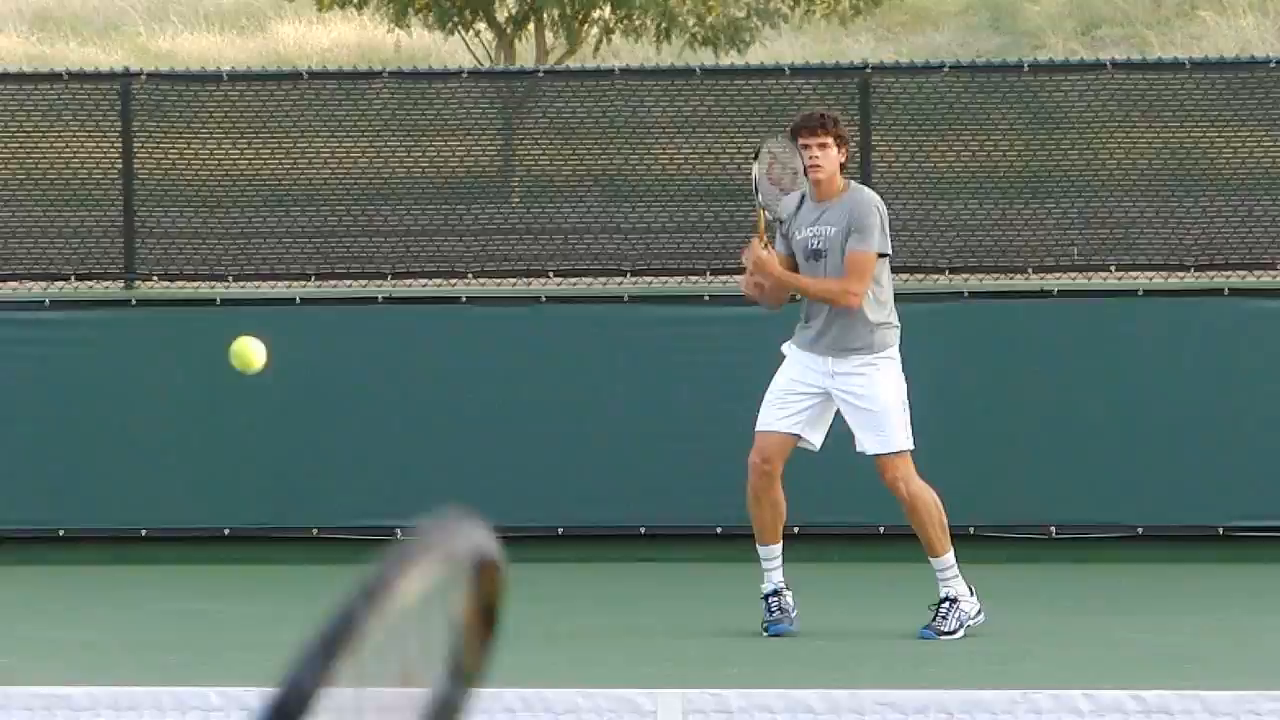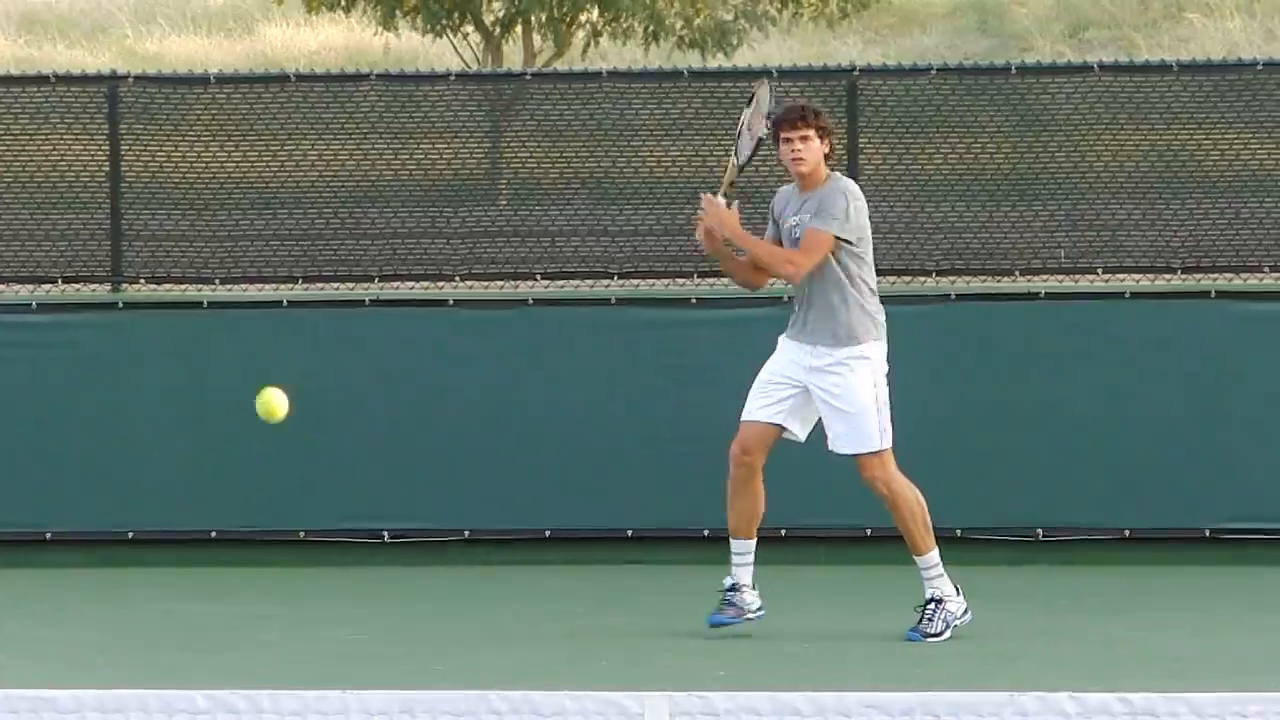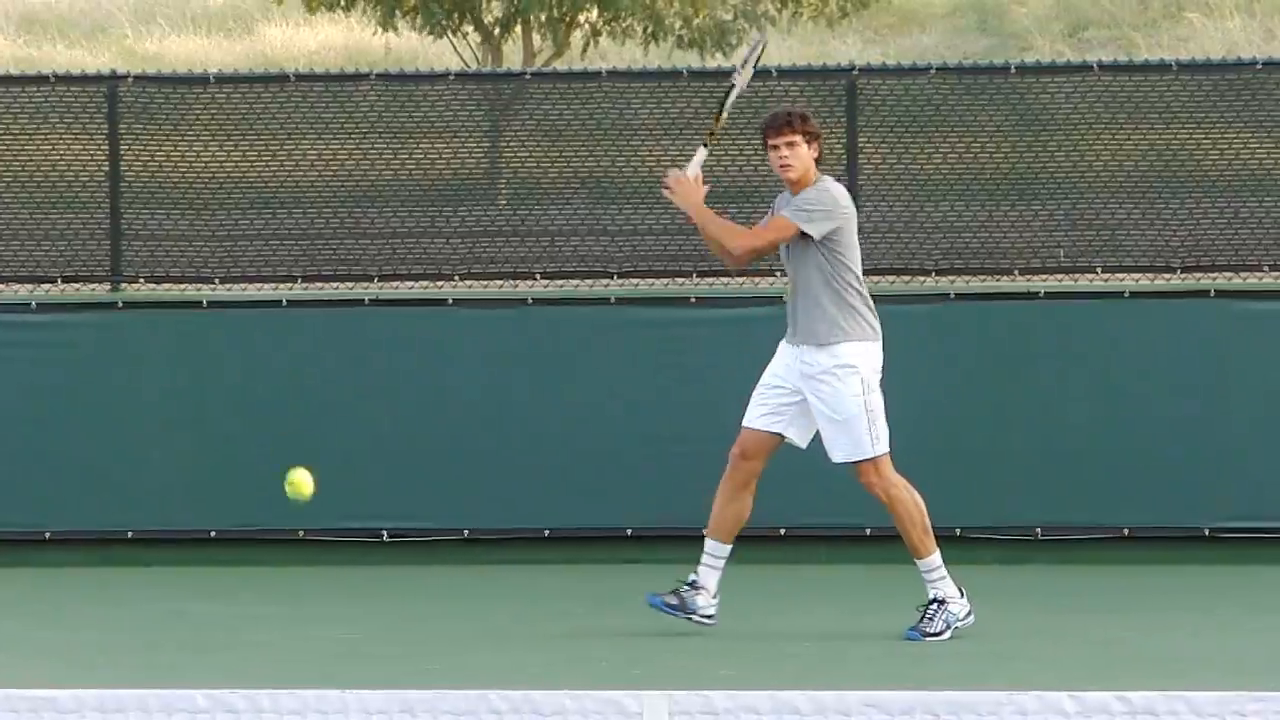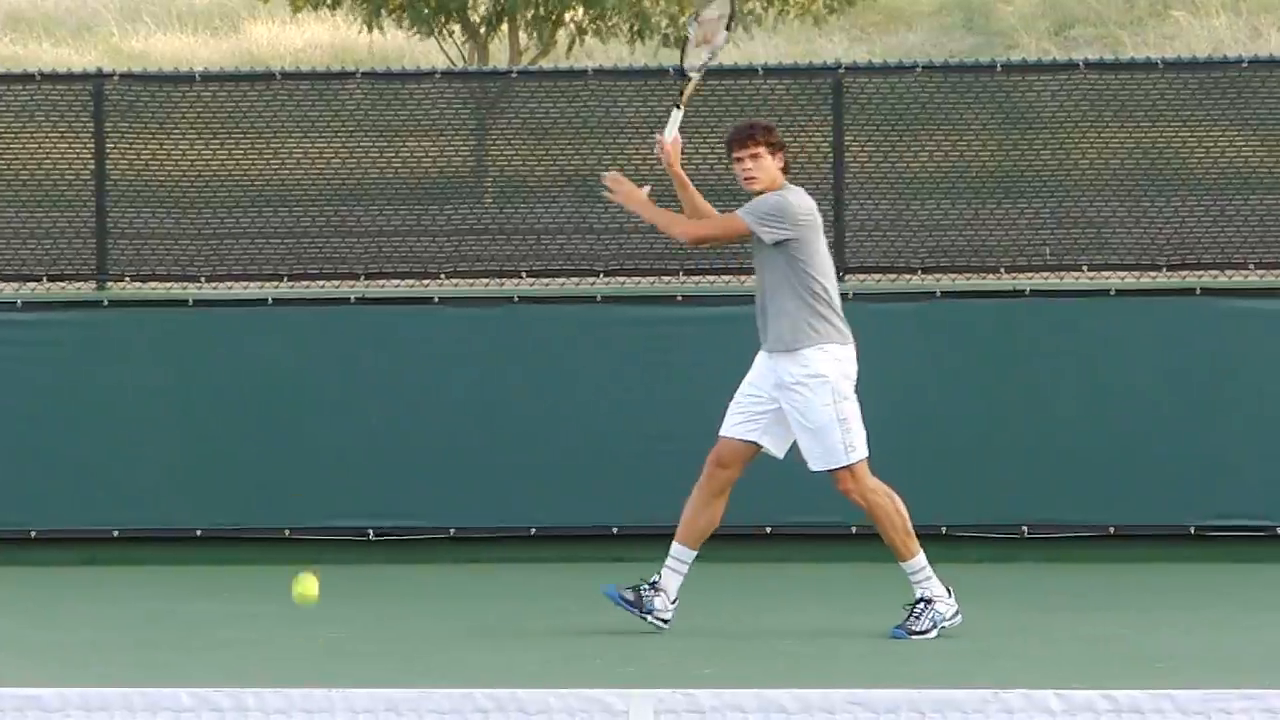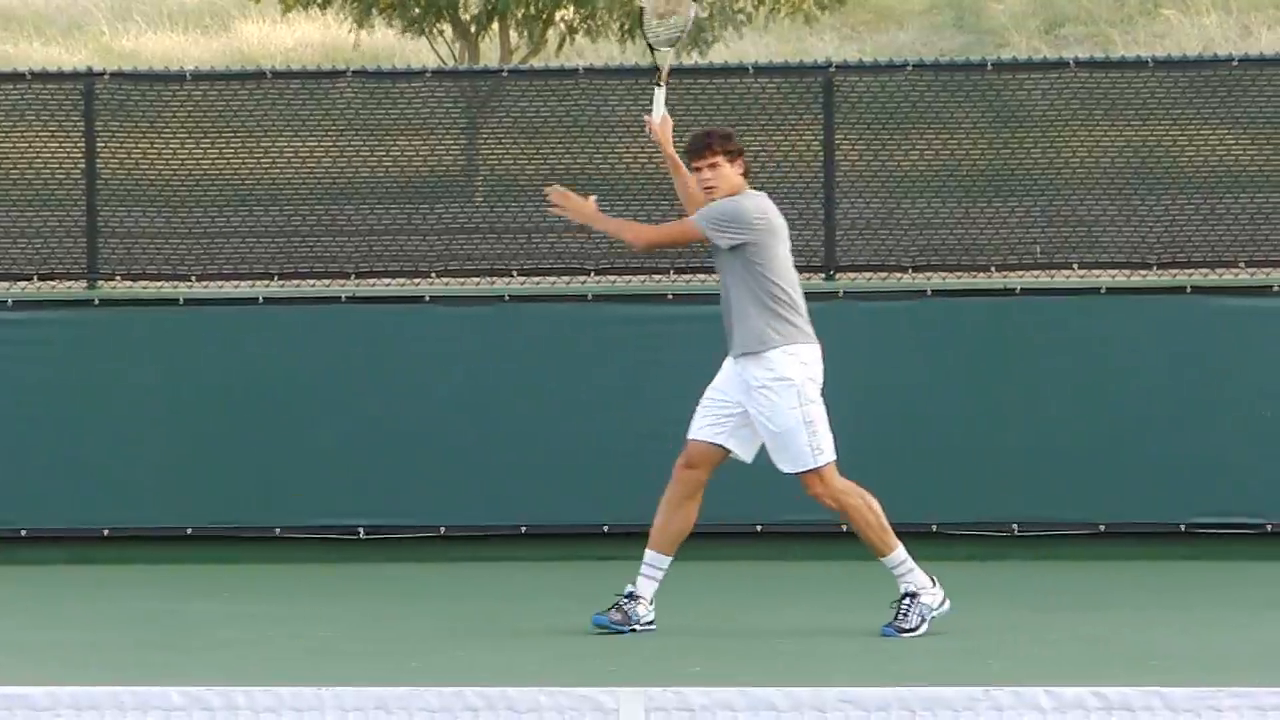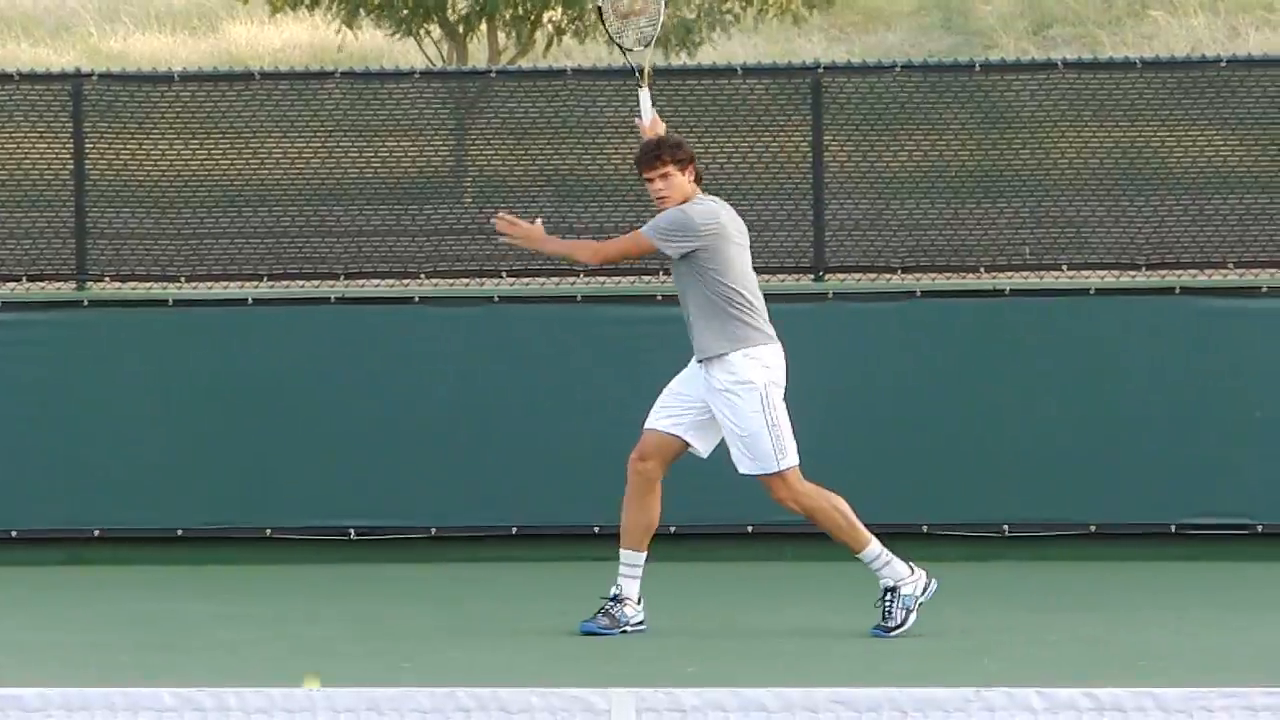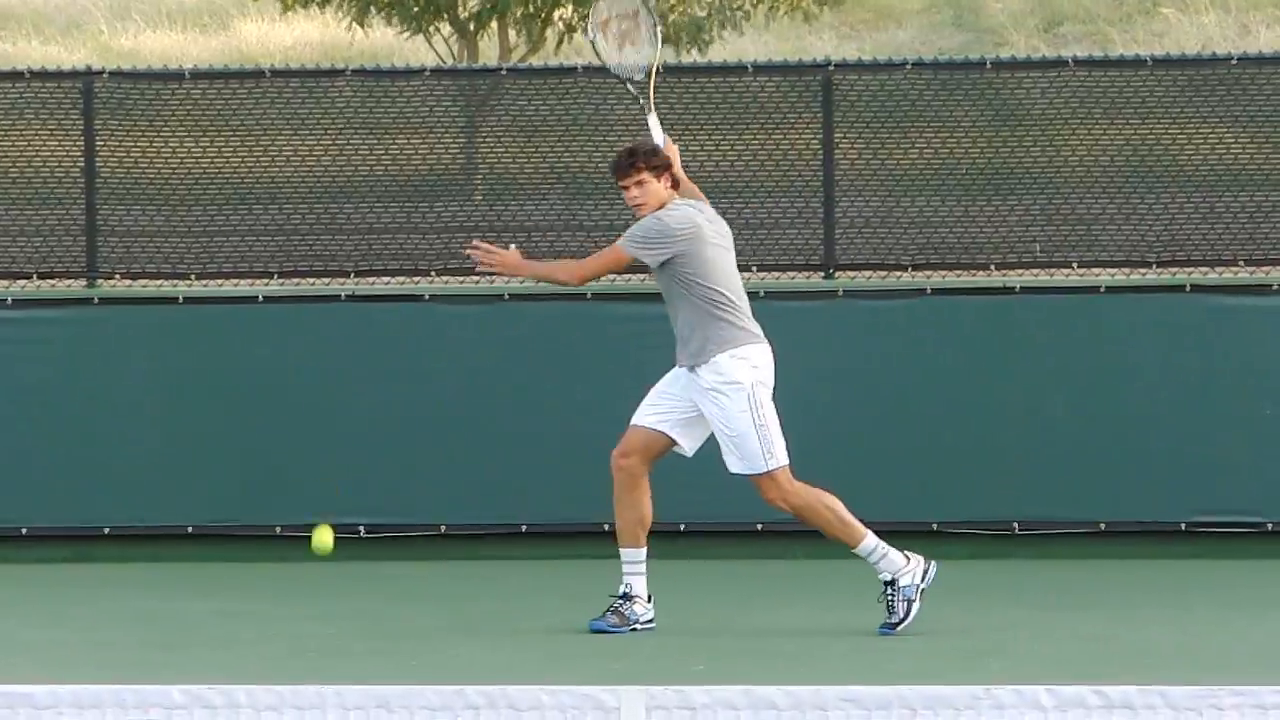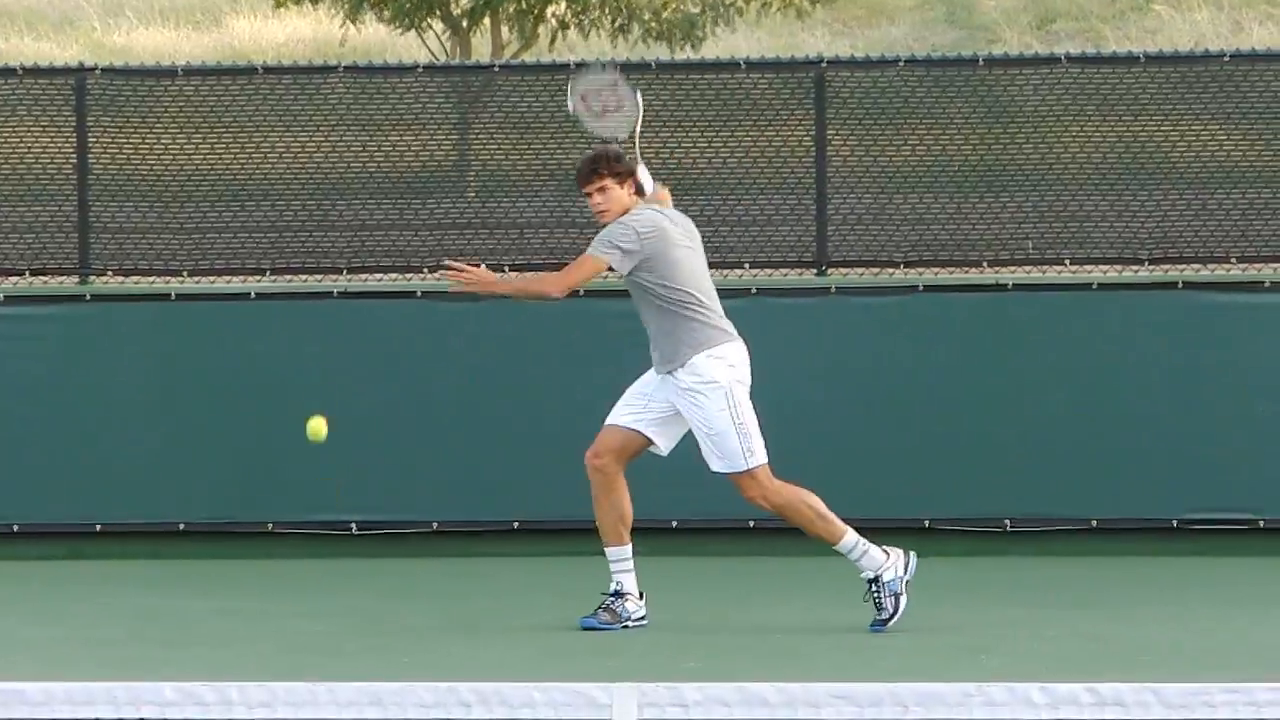
dt=0.1s
person 1, frame 1
left shoulder: (865, 206)
right shoulder: (793, 206)
left elbow: (852, 294)
right elbow: (775, 296)
left wrist: (782, 275)
right wrist: (759, 278)
left hip: (869, 359)
right hip: (807, 356)
left knee: (899, 477)
right knee: (762, 463)
left ankle: (958, 595)
right ankle: (776, 591)
person 1, frame 2
left shoulder: (842, 195)
right shoulder: (786, 198)
left elbow: (795, 267)
right elbow: (754, 277)
left wrist: (734, 231)
right wrist: (719, 243)
left hip: (850, 352)
right hip: (797, 349)
left knee: (880, 474)
right knee: (744, 452)
left ankle: (944, 595)
right ankle: (741, 588)
person 1, frame 3
left shoulder: (826, 197)
right shoulder: (791, 201)
left elbow: (746, 242)
right elbow: (738, 257)
left wrist: (691, 206)
right wrist: (700, 205)
left hip: (844, 355)
right hip: (798, 353)
left knee: (877, 477)
right knee: (743, 460)
left ankle: (947, 598)
right ankle: (701, 592)
person 1, frame 4
left shoulder: (788, 204)
right shoulder: (763, 208)
left elbow: (697, 233)
right elbow: (714, 225)
left wrist: (640, 205)
right wrist: (676, 171)
left hip: (817, 362)
right hip: (774, 362)
left knee: (854, 482)
right knee: (719, 467)
left ankle: (934, 597)
right ankle: (663, 594)
person 1, frame 5
left shoulder: (744, 208)
right shoulder: (742, 207)
left elbow: (650, 238)
right elbow: (697, 207)
left wrist: (591, 216)
right wrist: (669, 148)
left hip: (782, 364)
right hip: (746, 366)
left knee: (824, 485)
right knee: (688, 473)
left ankle: (918, 589)
right ankle: (640, 599)
person 1, frame 6
left shoulder: (696, 215)
right shoulder: (705, 211)
left elbow: (600, 255)
left wrist: (539, 242)
right wrist: (657, 141)
left hip: (745, 366)
right hip: (709, 368)
left knee: (789, 489)
right knee: (643, 463)
left ankle: (901, 578)
right ankle: (627, 600)
person 1, frame 7
left shoulder: (666, 221)
right shoulder: (700, 213)
left elbow: (583, 270)
left wrist: (520, 266)
right wrist: (675, 161)
left hip: (732, 367)
right hip: (696, 370)
left knee: (779, 491)
right knee: (627, 459)
left ankle: (899, 569)
right ankle: (635, 599)
person 1, frame 8
left shoulder: (632, 227)
right shoulder: (670, 218)
left elbow: (560, 284)
left wrist: (493, 284)
right wrist: (650, 182)
left hip: (709, 367)
right hip: (672, 371)
left knee: (759, 489)
right knee: (601, 459)
left ankle: (881, 563)
right ankle: (625, 596)
